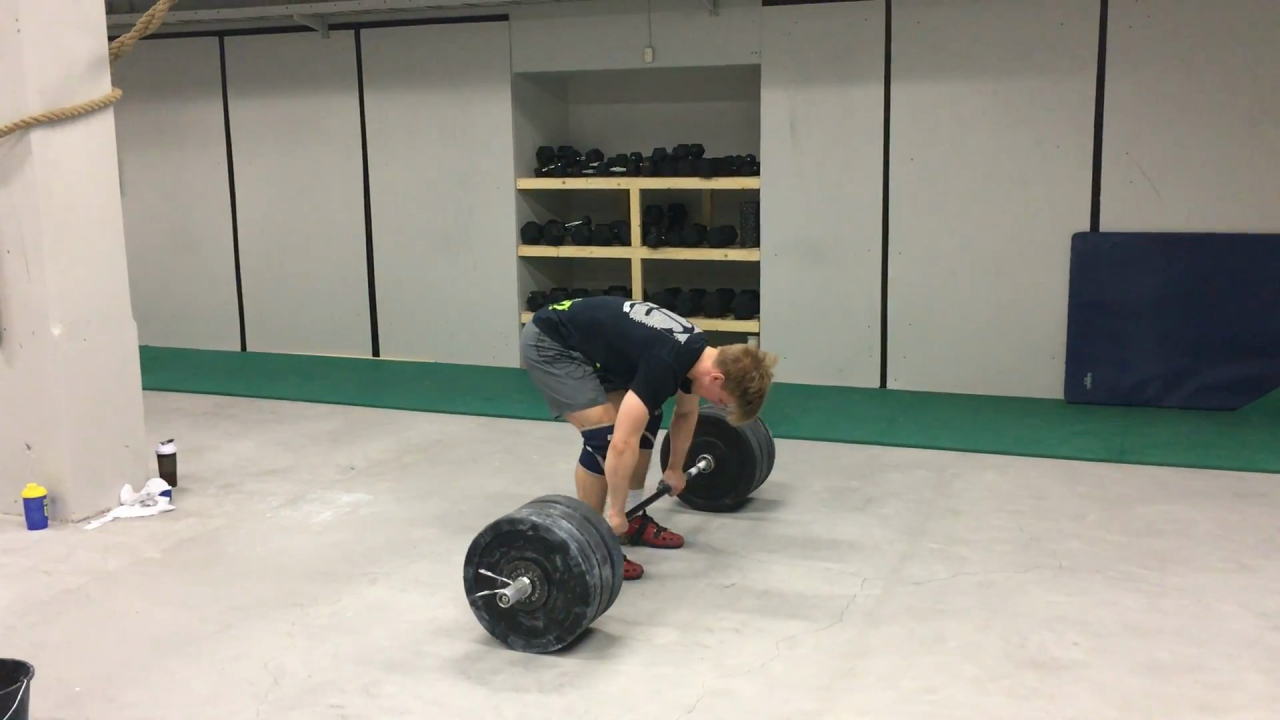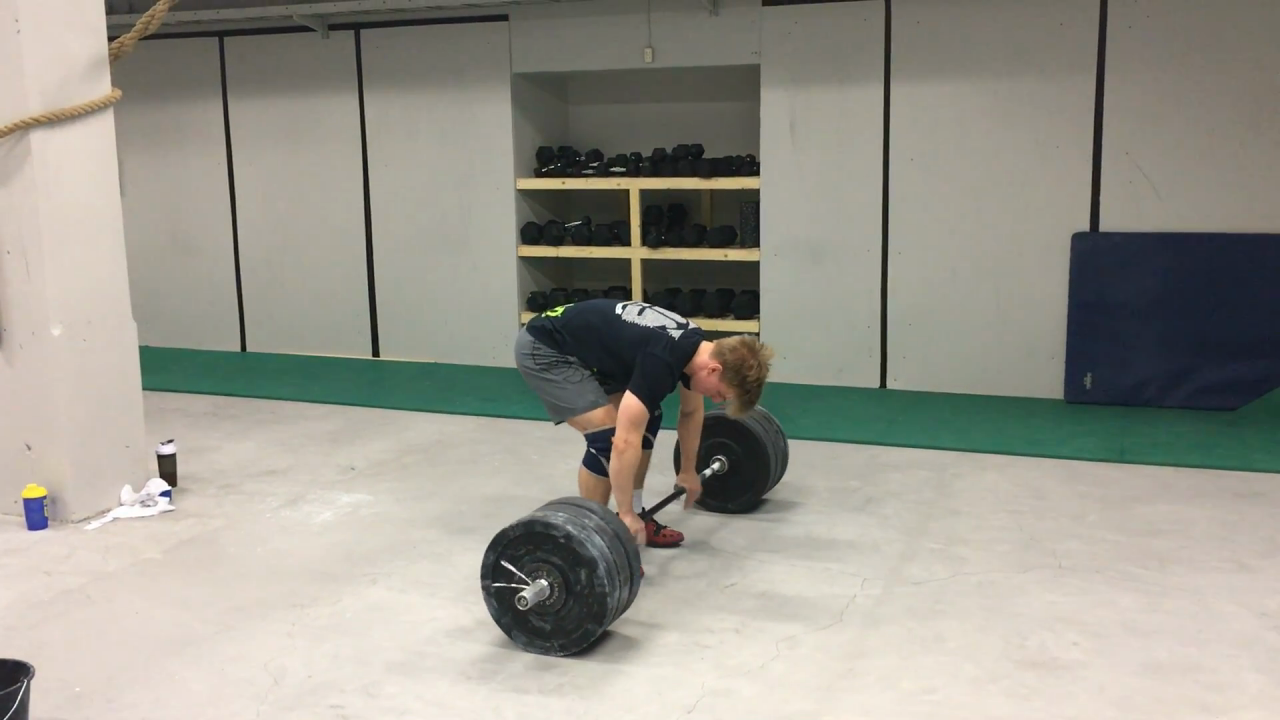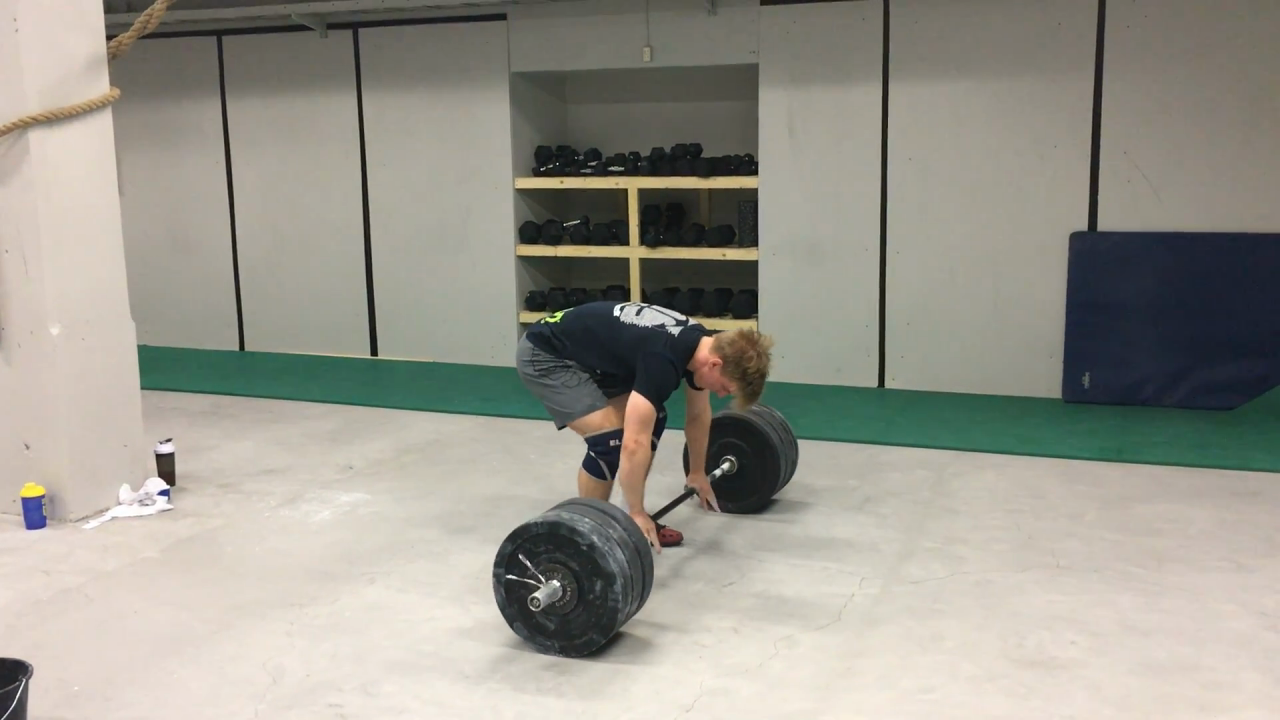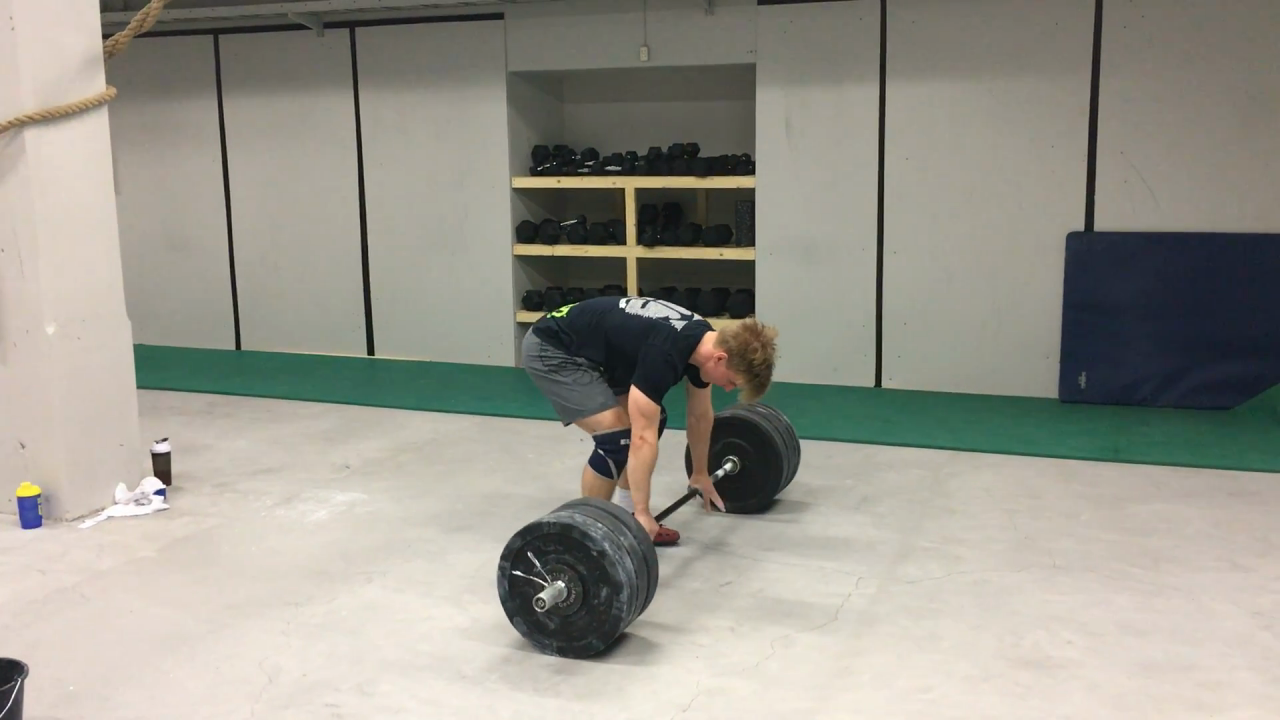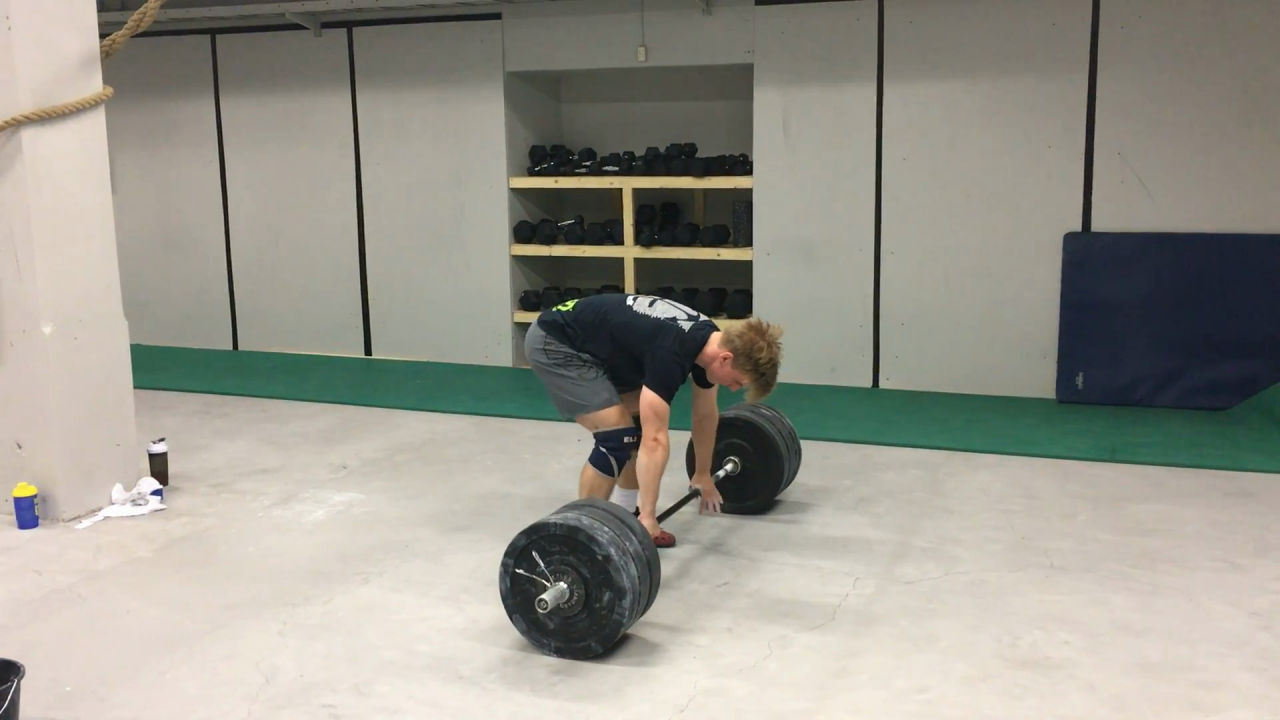
dt=0.3s
person 1, frame 1
left shoulder: (697, 351)
right shoulder: (665, 364)
left elbow: (685, 413)
right elbow: (623, 442)
left wrist: (675, 469)
right wrist: (615, 512)
left hip: (584, 342)
right hip: (548, 343)
left knee: (646, 417)
right knee: (605, 433)
left ankle: (633, 521)
person 1, frame 2
left shoulder: (697, 347)
right shoulder: (662, 361)
left elbow: (690, 412)
right elbow: (625, 442)
left wrist: (688, 471)
right wrist: (624, 514)
left hip: (580, 346)
right hip: (543, 349)
left knee: (645, 419)
right knee: (608, 436)
left ankle: (636, 517)
person 1, frame 3
left shoulder: (700, 345)
right shoulder: (663, 359)
left elbow: (698, 415)
right elbow: (634, 442)
left wrist: (698, 473)
right wrist: (637, 515)
left hip: (584, 351)
right hip: (543, 355)
left knee: (651, 420)
right knee: (610, 437)
person 1, frame 4
left shoulder: (704, 341)
right shoulder: (664, 353)
left elbow: (699, 415)
right elbow: (643, 438)
left wrist: (701, 474)
right wrist: (643, 513)
left hip: (590, 348)
right hip: (550, 349)
left knee: (651, 420)
right knee: (617, 436)
person 1, frame 5
left shoulder: (709, 341)
right shoulder: (671, 353)
left elbow: (705, 414)
right elbow: (655, 439)
left wrist: (703, 474)
right wrist: (647, 515)
left hip: (592, 343)
right hip: (553, 342)
left knee: (645, 421)
right knee: (617, 436)
